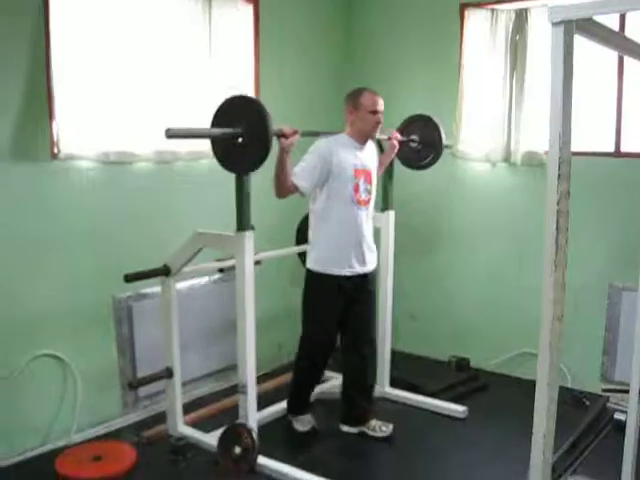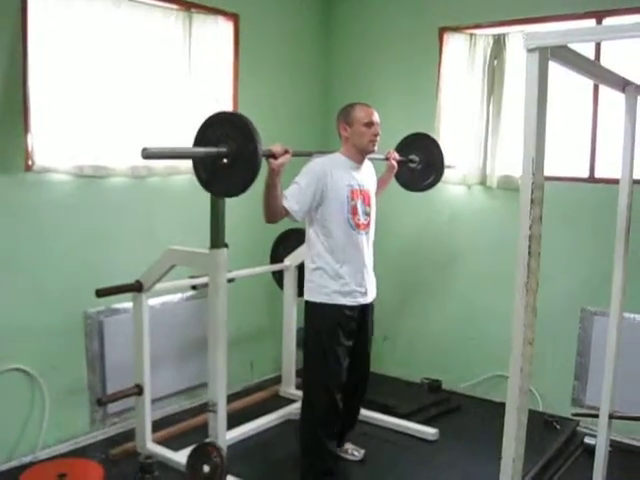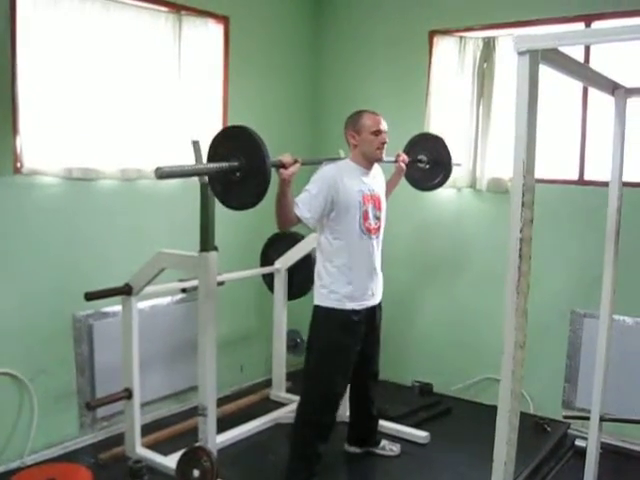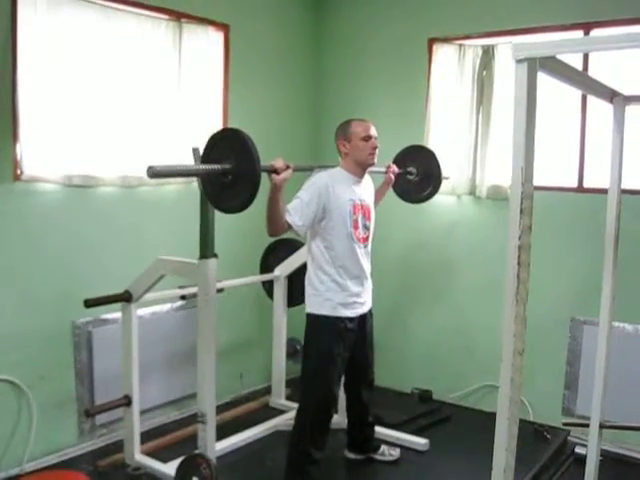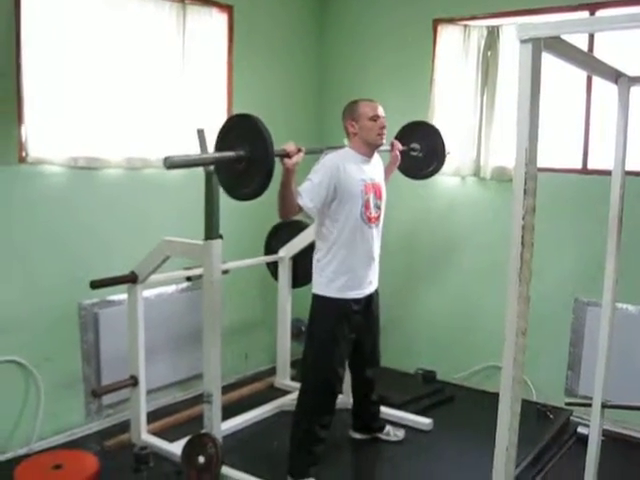
dt=1s
person 1, frame 1
left shoulder: (370, 150)
right shoulder: (327, 149)
right elbow: (284, 190)
left wrist: (390, 153)
right wrist: (284, 151)
left hip: (364, 266)
right hip: (328, 268)
left knee: (362, 346)
right knee: (317, 345)
left ankle: (357, 416)
right ankle: (298, 408)
person 1, frame 2
left shoulder: (368, 169)
right shoulder: (321, 170)
right elbow: (274, 214)
left wrist: (390, 172)
right wrist: (274, 173)
left hip: (364, 293)
right hip: (329, 298)
left knee: (358, 376)
right knee: (324, 387)
left ankle: (338, 439)
person 1, frame 3
left shoulder: (375, 175)
right shoulder: (331, 176)
right elbow: (287, 222)
left wrist: (399, 173)
right wrist: (285, 183)
left hip: (370, 297)
right hip: (337, 302)
left knee: (366, 377)
right knee: (323, 389)
left ankle: (363, 437)
person 1, frame 4
left shoulder: (365, 184)
right shoulder: (323, 184)
right elbow: (277, 228)
left wrist: (387, 183)
right wrist: (276, 188)
left hip: (361, 304)
right hip: (330, 310)
left knee: (361, 383)
right knee: (319, 396)
left ankle: (361, 443)
person 1, frame 5
left shoulder: (374, 163)
right shoulder: (334, 165)
right elbow: (288, 211)
left wrist: (394, 163)
right wrist: (288, 171)
left hip: (367, 286)
right hip: (335, 291)
left knee: (366, 363)
right knee: (322, 379)
left ankle: (367, 423)
